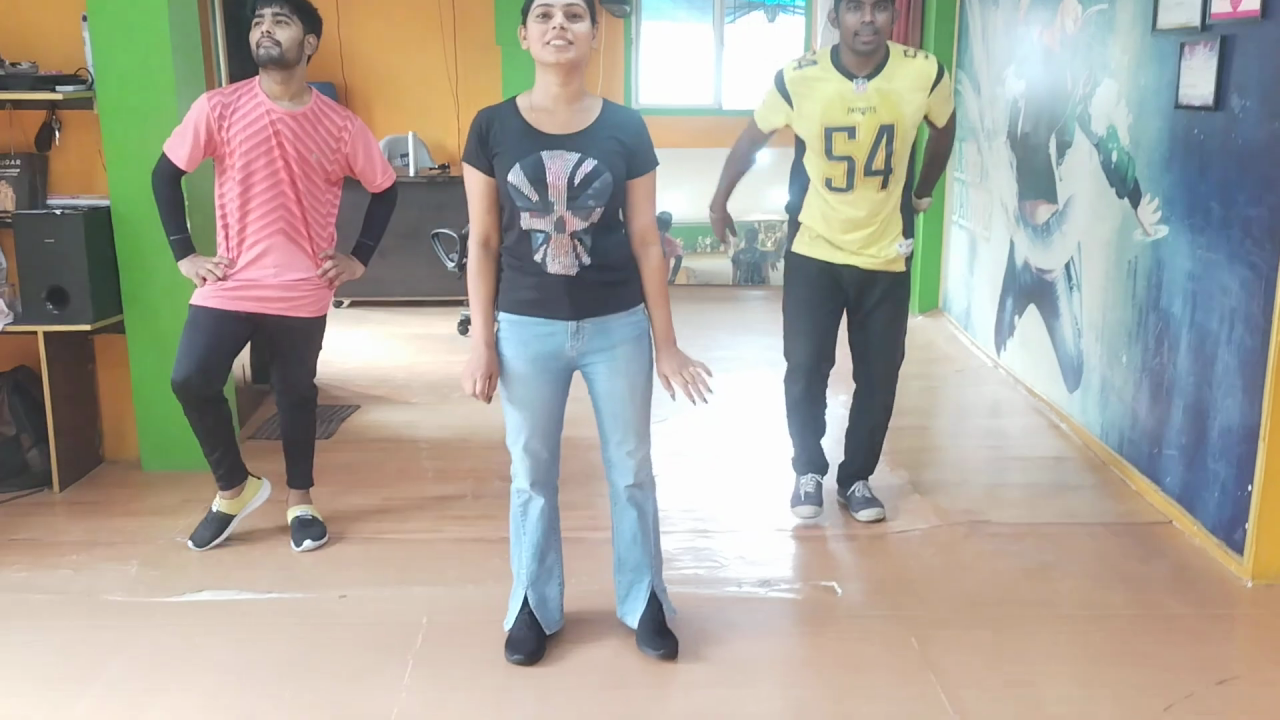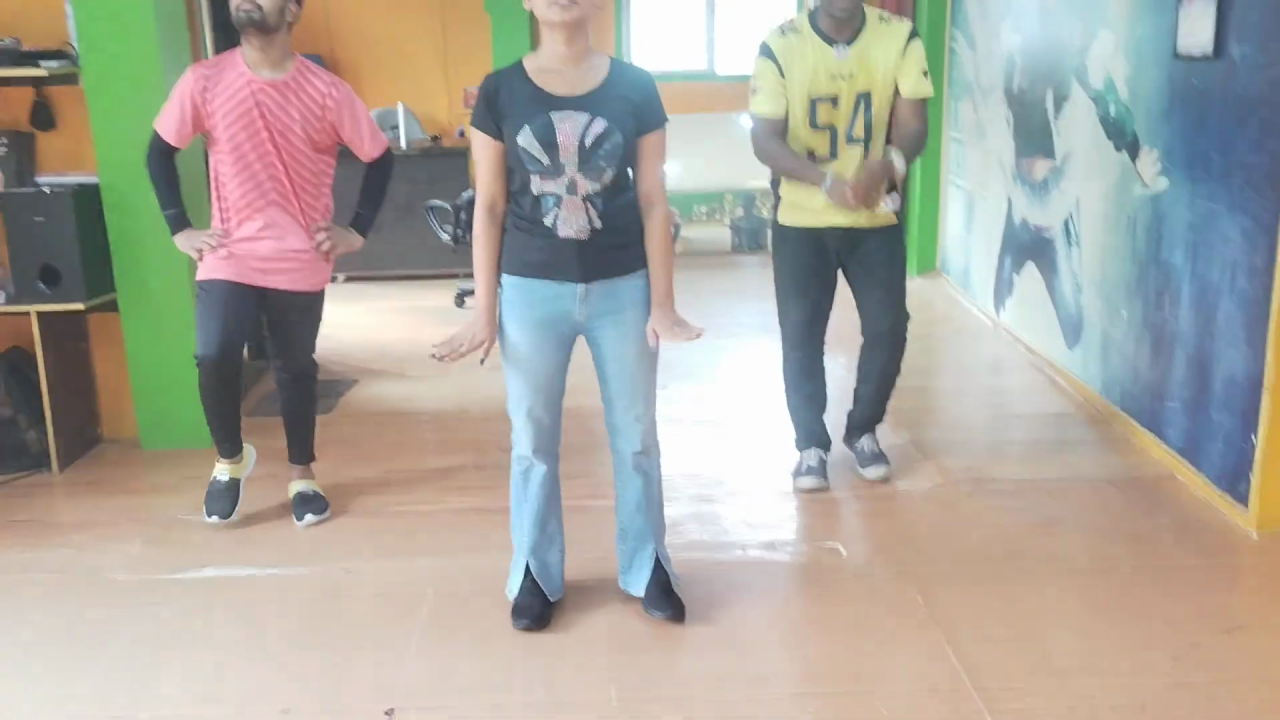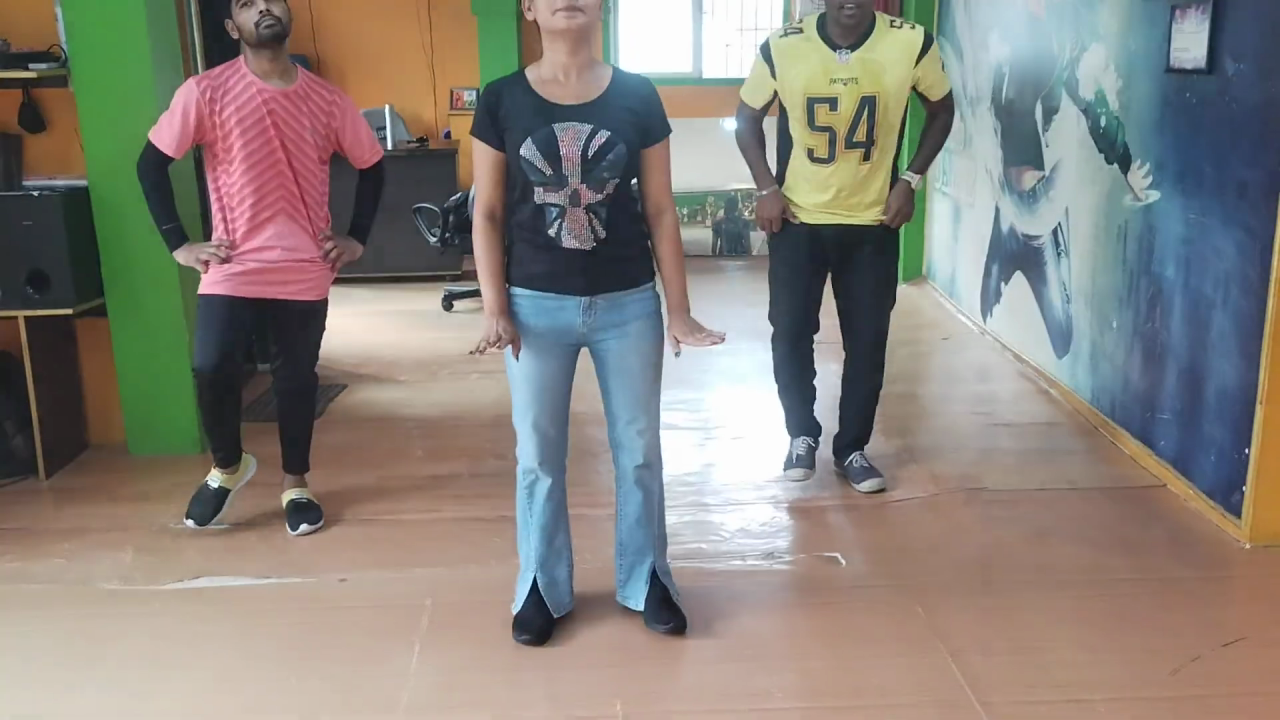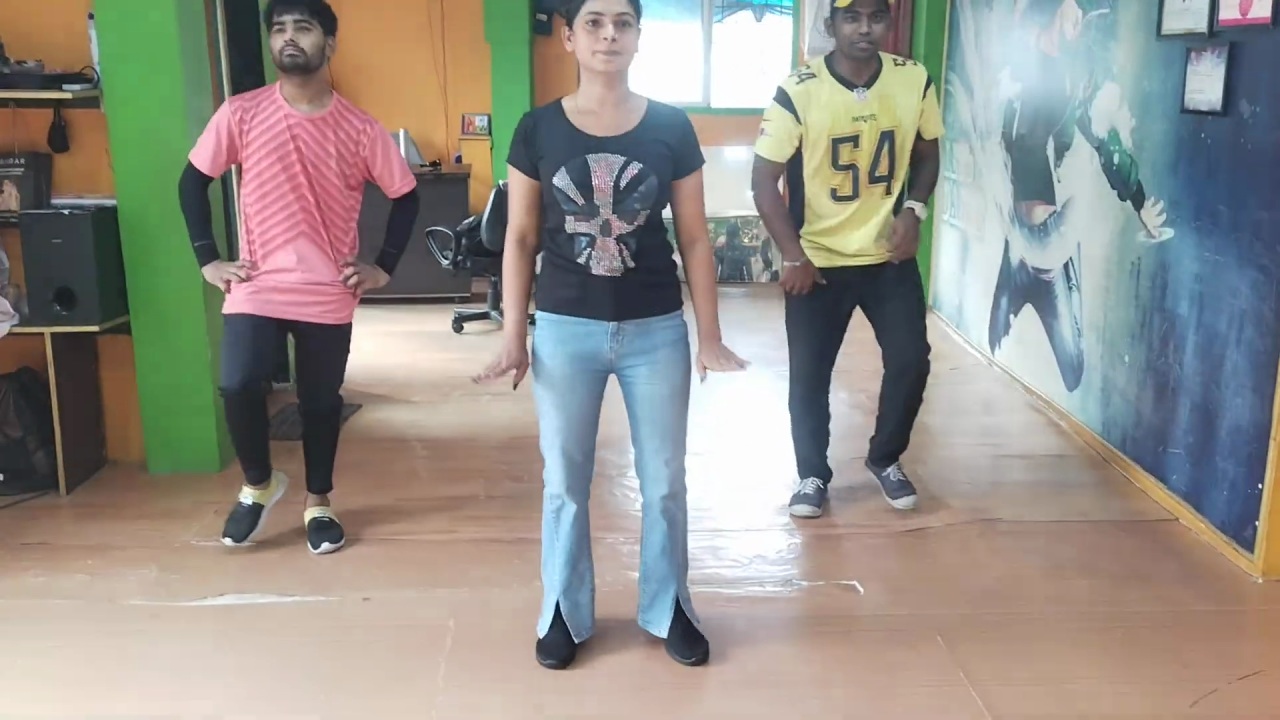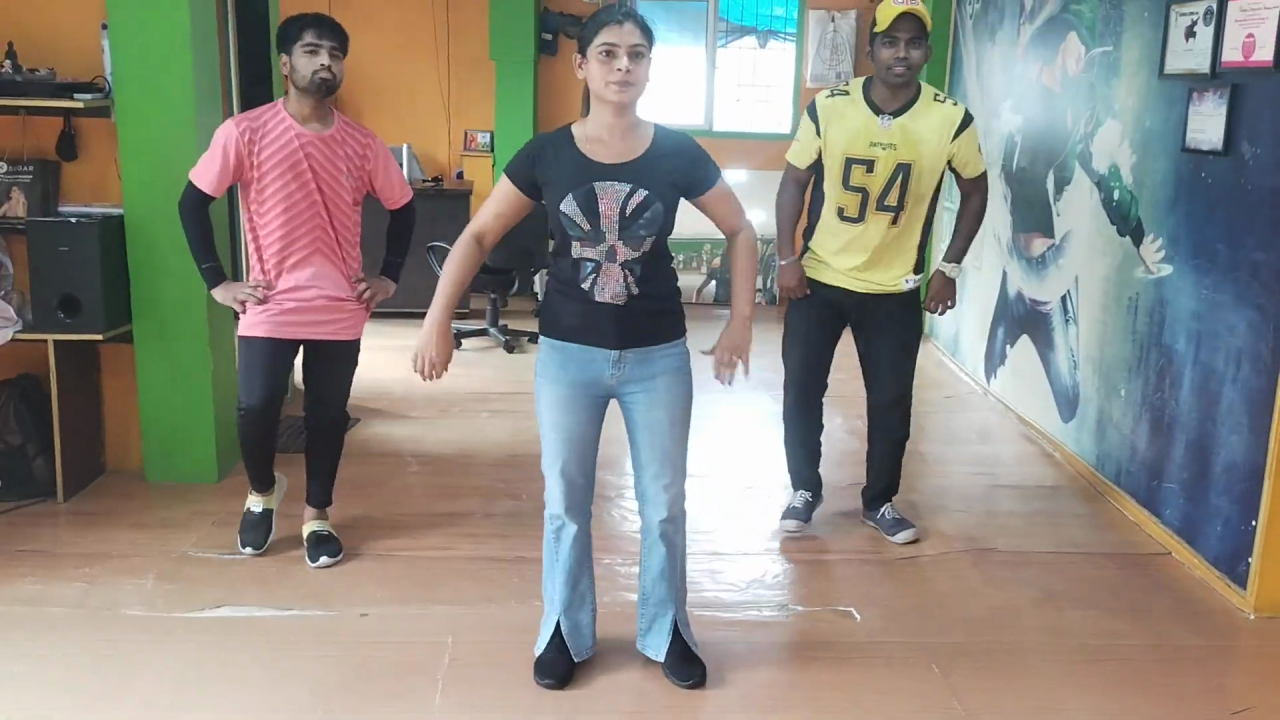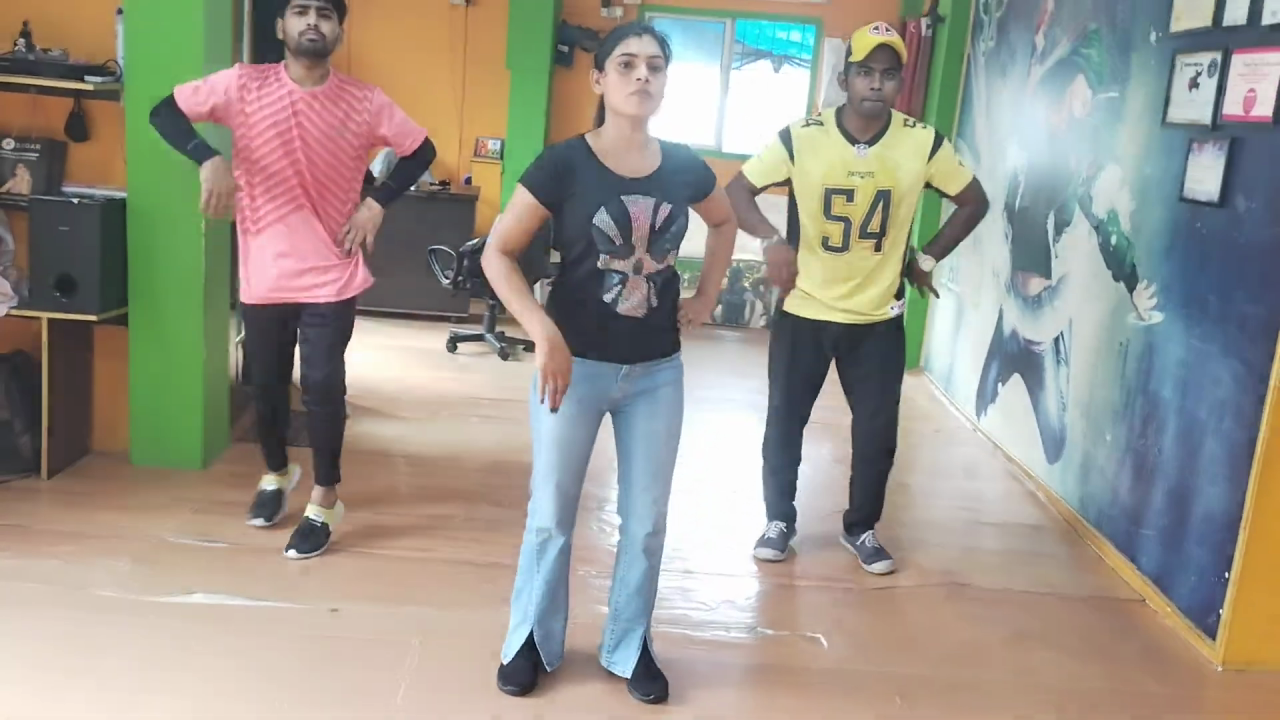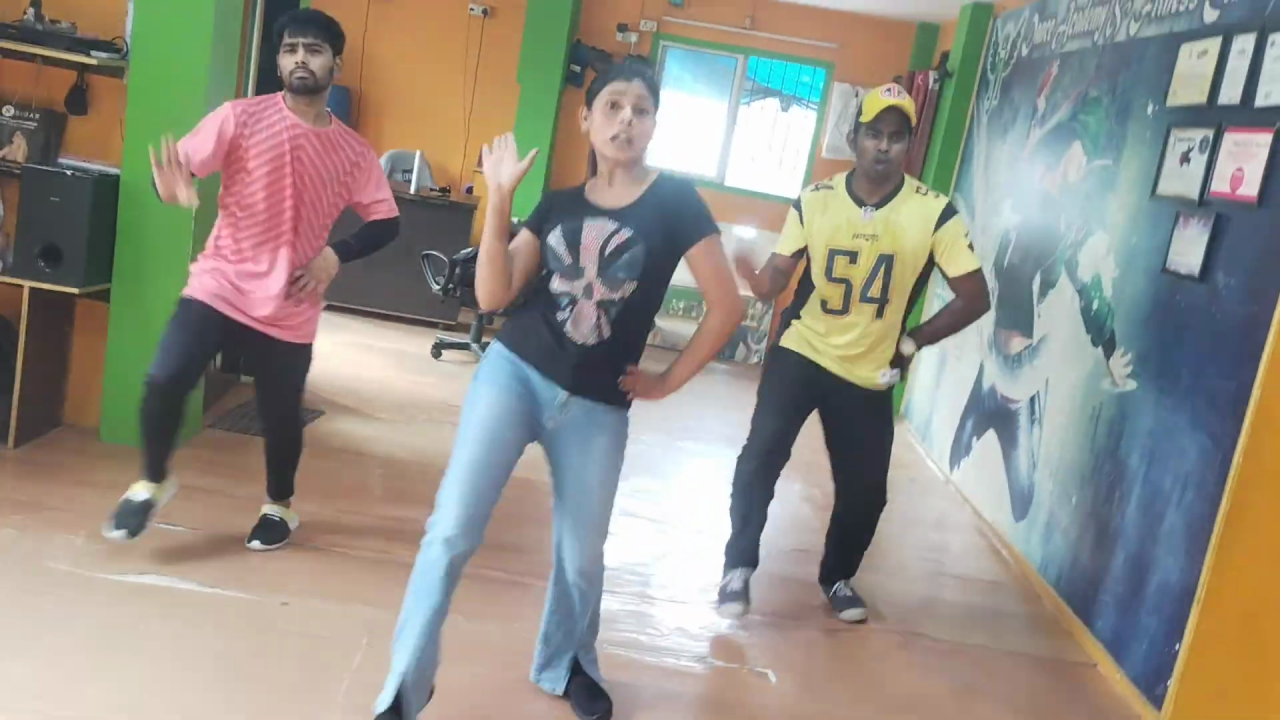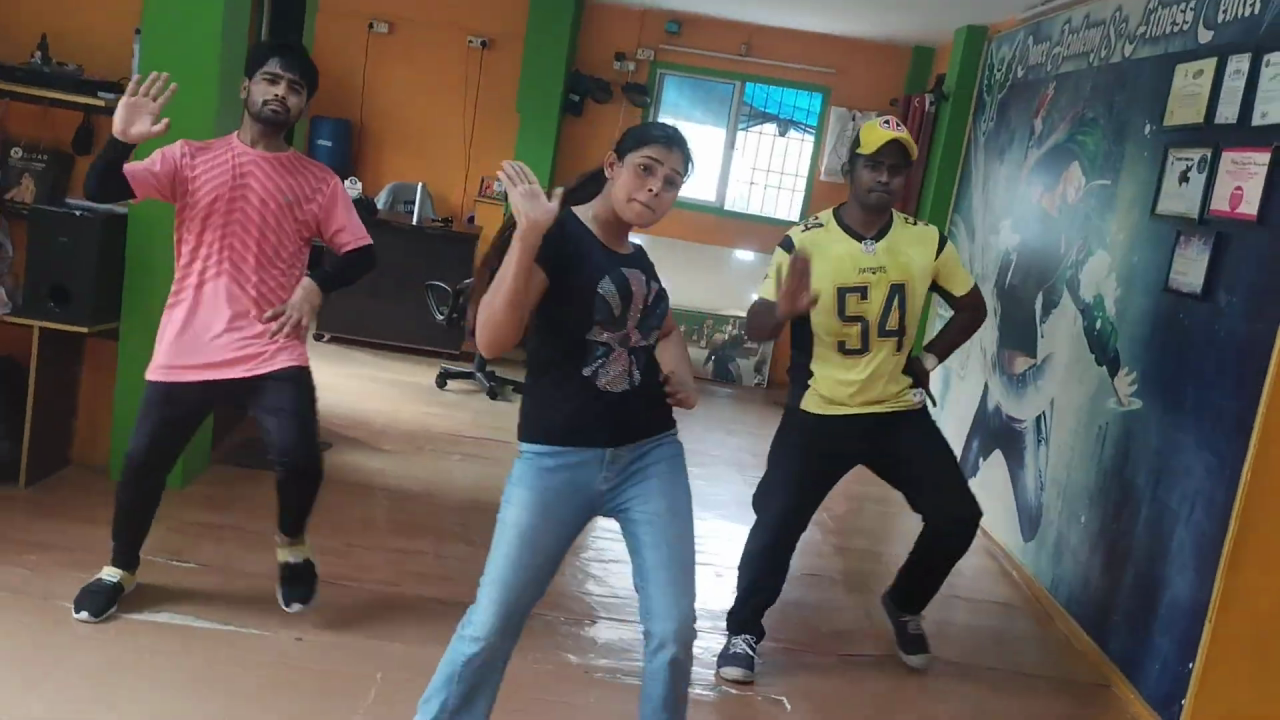
dt=0.5s
person 1, frame 1
left shoulder: (626, 129)
right shoulder: (492, 127)
left elbow: (645, 241)
right elbow: (483, 243)
left wrist: (665, 342)
right wrist: (482, 343)
left hip: (616, 327)
right hip: (527, 328)
left knee: (630, 469)
right knee: (531, 475)
left ankle: (643, 600)
right ankle: (533, 606)
person 1, frame 2
left shoulder: (635, 87)
right shoulder: (500, 90)
left elbow: (653, 201)
right elbow: (490, 206)
left wrist: (663, 305)
right wrist: (483, 306)
left hip: (621, 288)
right hip: (532, 290)
left knee: (635, 434)
right knee: (533, 439)
left ankle: (646, 567)
right ankle: (538, 574)
person 1, frame 3
left shoulder: (637, 96)
right shoulder: (501, 99)
left elbow: (660, 210)
right elbow: (488, 214)
left wrist: (678, 309)
right wrist: (495, 309)
left hip: (627, 302)
right hip: (538, 303)
left knee: (638, 447)
right knee: (538, 453)
left ankle: (646, 578)
right ankle: (541, 586)
person 1, frame 4
left shoulder: (671, 128)
right shoulder: (539, 130)
left elbow: (694, 239)
right elbow: (522, 239)
left wrist: (710, 337)
right wrist: (512, 337)
left hip: (655, 330)
right hip: (564, 328)
left knee: (664, 478)
right knee: (564, 480)
left ankle: (668, 608)
right ankle: (565, 613)
person 1, frame 5
left shoulder: (678, 152)
right shoulder: (547, 154)
left elbow: (741, 233)
right elbow: (478, 236)
left wrist: (740, 322)
right wrist: (436, 320)
left hip: (657, 357)
right hip: (568, 354)
left knee: (663, 503)
right knee: (565, 502)
left ankle: (665, 632)
right ankle: (563, 632)
person 1, frame 6
left shoulder: (683, 166)
right shoulder: (563, 162)
left elbow: (726, 224)
right elbow: (497, 253)
left wrist: (704, 299)
right wrist: (543, 334)
left hip: (657, 372)
right hip: (578, 364)
left knee: (646, 518)
right knee: (552, 514)
left ankle: (629, 647)
right ankle: (533, 640)
person 1, frame 7
left shoulder: (675, 201)
right shoulder: (558, 204)
left elbow: (728, 305)
right elbow: (492, 297)
left wrist: (668, 381)
right wrist: (498, 200)
left hip: (596, 406)
right hip: (514, 373)
left knee: (581, 557)
right knee: (453, 528)
left ankle: (568, 666)
person 1, frame 8
left shoulder: (640, 262)
right shoulder: (555, 234)
right elbow: (493, 340)
left wrist: (683, 385)
right wrist: (526, 236)
left hip: (652, 460)
right hip: (557, 459)
left knee: (673, 628)
right knee: (492, 621)
person 2, frame 1
left shoulder: (340, 125)
right shoulder: (218, 108)
left elbow: (384, 189)
right elbow: (165, 174)
left wrist: (359, 257)
right wrist: (184, 255)
left hip: (302, 289)
right hip: (232, 281)
left knee: (295, 392)
right knee: (191, 379)
left ankle: (299, 501)
right ankle: (234, 488)
person 2, frame 2
left shoulder: (326, 90)
right shoulder: (203, 81)
left elbow: (379, 157)
right elbow: (160, 150)
left wrist: (357, 230)
right wrist: (180, 228)
left hip: (301, 257)
right hip: (231, 253)
left knee: (296, 365)
right knee: (213, 355)
left ankle: (302, 475)
right ankle: (229, 458)
person 2, frame 3
left shoulder: (328, 100)
right shoulder: (205, 91)
left elbow: (372, 166)
right elbow: (151, 163)
left wrist: (357, 238)
right wrist: (179, 243)
left hip: (306, 268)
right hip: (235, 264)
left knee: (296, 375)
right knee: (212, 366)
left ankle: (295, 483)
right ankle: (227, 467)
person 2, frame 4
left shoulder: (360, 128)
right shoulder: (240, 114)
left elbow: (405, 195)
right elbow: (193, 182)
left wrist: (383, 266)
right wrist: (209, 260)
left hip: (328, 291)
right hip: (258, 284)
left knee: (321, 400)
right knee: (238, 386)
left ankle: (317, 503)
right ankle: (257, 485)
person 2, frame 5
left shoulder: (363, 144)
right shoulder: (244, 132)
left elbow: (402, 208)
right elbow: (193, 202)
left wrist: (389, 277)
right wrist: (217, 282)
left hip: (339, 308)
right hip: (271, 303)
left knee: (328, 415)
right knee: (256, 407)
left ankle: (316, 516)
right ankle: (262, 492)
person 2, frame 6
left shoulder: (364, 103)
right shoulder: (243, 86)
left elbow: (421, 151)
right elbow: (166, 112)
left wrist: (378, 202)
right wrist: (207, 159)
left hip: (328, 272)
right hip: (264, 269)
left knee: (323, 385)
right knee: (266, 381)
left ankle: (324, 500)
right ankle: (276, 474)
person 2, frame 7
left shoulder: (354, 150)
right shoulder: (240, 117)
left elbow: (386, 221)
right elbow: (179, 167)
left wrist: (336, 253)
right wrist: (173, 184)
left hip: (290, 305)
right hip: (221, 282)
left knee: (283, 414)
right knee: (164, 380)
left ankle: (279, 504)
right ankle: (151, 482)
person 2, frame 8
left shoulder: (319, 181)
right shoulder: (190, 158)
left elbow: (360, 251)
right elbow: (100, 191)
left wrist: (317, 283)
right wrist: (120, 140)
left hip: (274, 346)
right hip: (190, 344)
left knee: (295, 453)
right knee: (144, 459)
left ankle: (291, 545)
right ankle: (120, 568)
person 3, frame 1
left shoulder: (924, 74)
right shoulder: (797, 78)
left elbow: (943, 131)
right elbow: (752, 138)
left wrist: (921, 196)
right wrist: (718, 202)
left hip: (885, 259)
right hip: (815, 254)
left knee: (879, 375)
right knee: (806, 366)
left ankle: (856, 478)
right ankle: (808, 470)
person 3, frame 2
right shoulder: (780, 45)
left elbow: (913, 129)
right elbow: (764, 140)
left wrist: (891, 163)
right wrist: (828, 180)
left hip: (875, 218)
right hip: (801, 219)
left knee: (888, 328)
right knee: (801, 335)
left ankle: (863, 430)
right ankle: (812, 444)
person 3, frame 3
left shoulder: (911, 43)
right shoulder: (781, 48)
left elbow: (942, 110)
right elbow: (747, 119)
left wrist: (910, 180)
right wrist: (766, 190)
left hip: (873, 221)
right hip: (798, 218)
left knee: (867, 339)
right knee: (791, 327)
left ankle: (852, 447)
right ankle: (802, 434)
person 3, frame 4
left shoulder: (916, 83)
right shoulder: (796, 93)
left elbow: (928, 158)
right elbow: (764, 179)
left wrist: (913, 211)
right wrist: (792, 254)
left hip: (889, 255)
right hip: (818, 261)
left knee: (910, 360)
right knee: (809, 374)
left ankle: (886, 459)
right ankle: (812, 475)
person 3, frame 5
left shoulder: (950, 118)
right shoulder: (827, 108)
left elbow: (974, 193)
right elbow: (794, 183)
left wrist: (949, 268)
right wrist: (787, 258)
left hip: (894, 289)
right hip: (820, 279)
left knee: (891, 400)
right knee: (802, 386)
left ankle: (879, 500)
right ankle: (804, 488)
person 3, frame 6
left shoulder: (924, 143)
right shoulder: (800, 138)
left elbow: (974, 201)
right elbow: (736, 193)
left wrist: (928, 258)
right wrist: (769, 238)
left hip: (877, 317)
right hip: (804, 311)
left knee: (877, 428)
right knee: (786, 421)
left ankle: (861, 527)
right ankle: (780, 520)
person 3, frame 7
left shoulder: (935, 212)
right shoulder: (815, 201)
left elbow: (974, 297)
right elbow: (775, 277)
left wrist: (909, 343)
right wrist: (758, 279)
left hip: (867, 376)
right hip: (801, 354)
left knee: (865, 490)
right knee: (762, 455)
left ankle: (837, 576)
right ankle: (738, 565)
person 3, frame 8
left shoulder: (927, 240)
right shoulder: (804, 248)
left elbow: (973, 306)
right elbow: (756, 327)
left wrist: (927, 357)
right wrist: (783, 306)
left hip: (899, 412)
right hip: (821, 412)
left knee: (958, 515)
right knee: (777, 522)
left ankle: (904, 605)
right ankle: (743, 631)
person 4, frame 1
left shoulder: (1083, 76)
right shoulder: (1021, 72)
left elbow: (1110, 146)
left wrist: (1138, 205)
left hip: (1057, 237)
right hip: (1023, 230)
left knee: (1070, 355)
right knee: (1002, 342)
person 4, frame 2
left shoulder: (1076, 30)
left elbow: (1107, 98)
left wrist: (1137, 157)
left hip: (1055, 190)
right hip: (1020, 187)
left knee: (1070, 310)
right knee: (1002, 298)
person 4, frame 3
left shoulder: (1070, 40)
right shoulder: (1006, 35)
left elbow: (1098, 111)
left wrist: (1128, 168)
left hip: (1043, 204)
right hip: (1008, 200)
left knee: (1059, 324)
right knee: (989, 312)
person 4, frame 4
left shoulder: (1085, 74)
right shoulder: (1021, 71)
left elbow: (1111, 144)
left wrist: (1140, 205)
left hip: (1056, 235)
right hip: (1020, 231)
left knee: (1070, 356)
right knee: (998, 343)
person 4, frame 5
left shoulder: (1086, 111)
right shoulder: (1023, 99)
left elbow: (1110, 182)
left wrist: (1140, 241)
left hip: (1054, 268)
right hip: (1018, 262)
left knee: (1065, 389)
right knee: (992, 371)
person 4, frame 6
left shoulder: (1090, 153)
right shoulder: (1033, 136)
left elbow: (1109, 229)
left wrist: (1133, 288)
left hip: (1049, 305)
right hip: (1015, 298)
left knee: (1051, 420)
right knee: (982, 406)
person 4, frame 7
left shoulder: (1080, 226)
right shoulder: (1025, 200)
left elbow: (1094, 296)
left wrist: (1111, 355)
left hip: (1029, 363)
right hip: (997, 352)
left knee: (1021, 476)
right knee: (959, 453)
person 4, frame 8
left shoulder: (1082, 248)
right shoulder: (1025, 225)
left elbow: (1096, 315)
left wrist: (1115, 373)
left hip: (1033, 388)
right hip: (1000, 376)
left knee: (1029, 493)
right knee: (967, 468)
